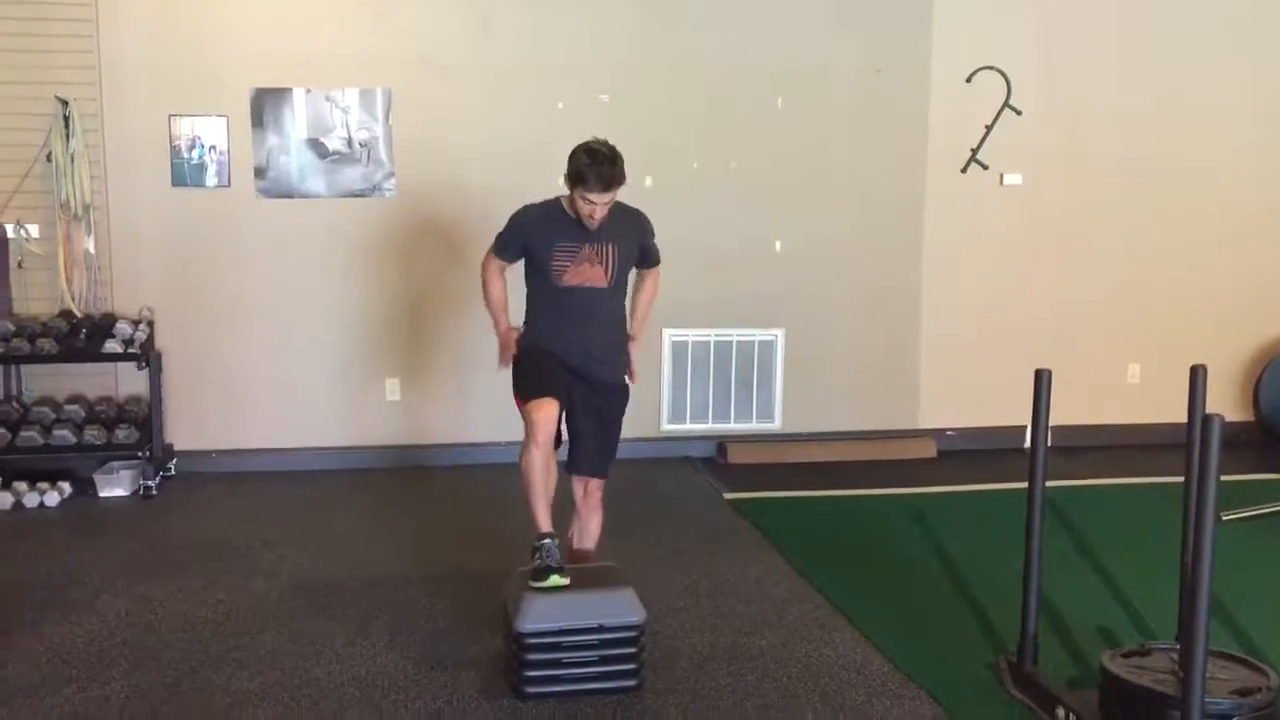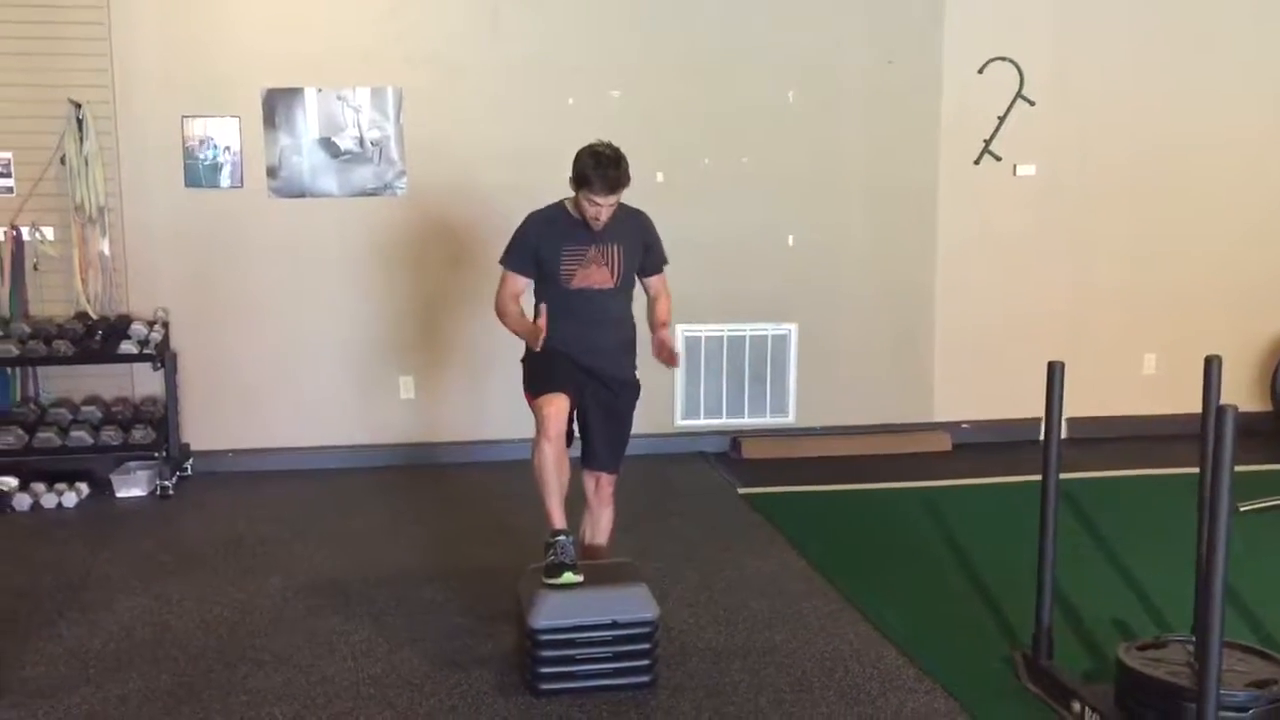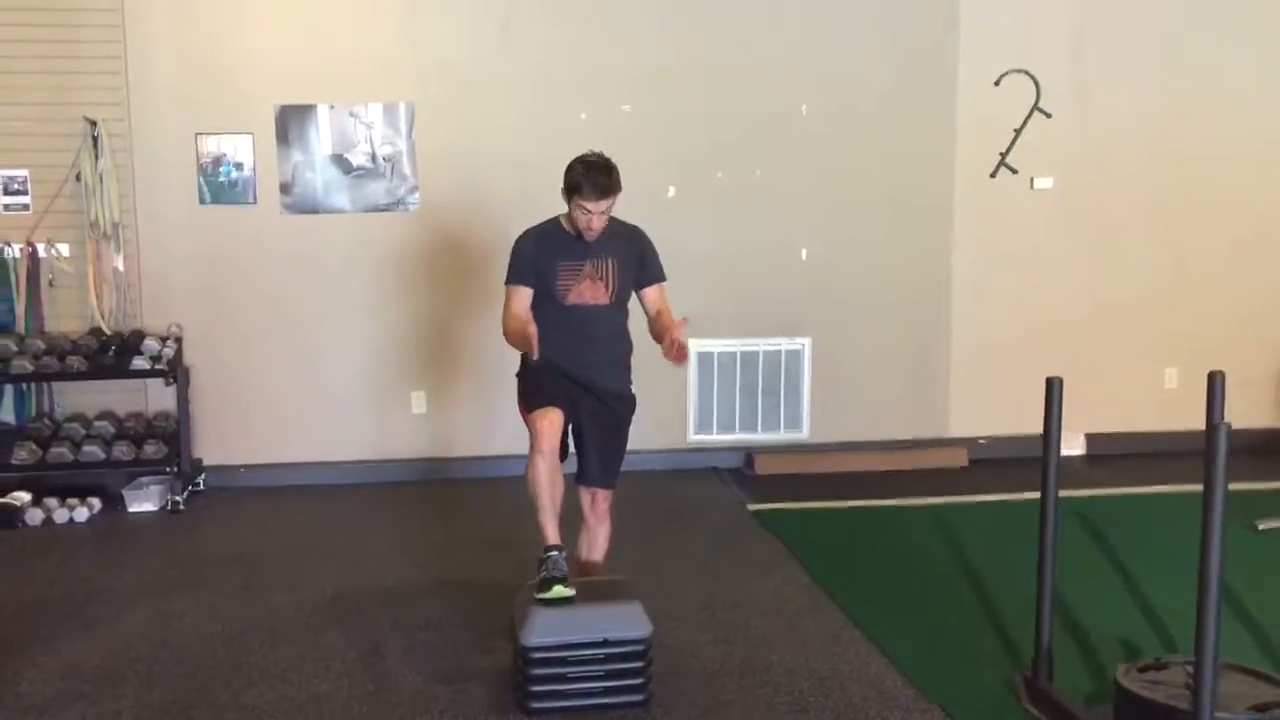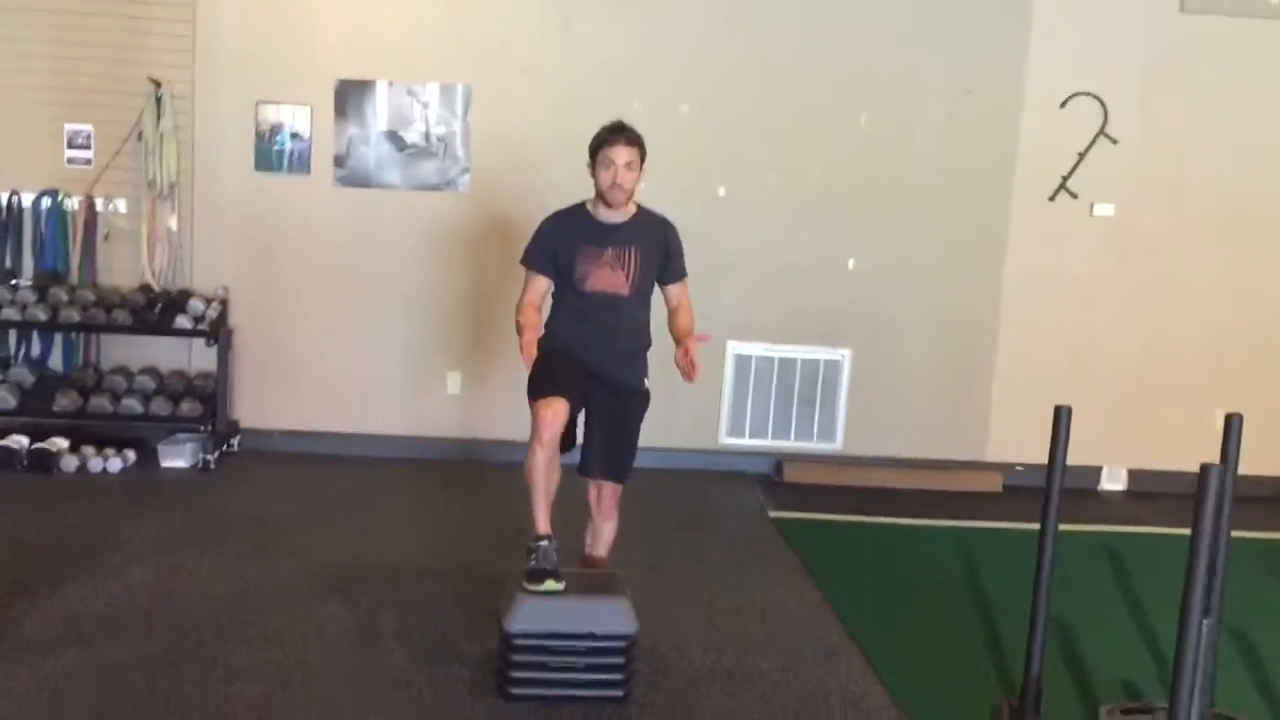
dt=0.4s
person 1, frame 1
left shoulder: (635, 225)
right shoulder: (532, 220)
left elbow: (650, 274)
right elbow: (492, 266)
left wrist: (632, 335)
right wrist: (503, 328)
left hip: (605, 369)
right hip: (543, 353)
left knee: (591, 489)
right knee: (541, 424)
right ankle: (545, 544)
person 1, frame 2
left shoulder: (638, 227)
right shoulder: (538, 227)
left elbow: (657, 292)
right elbow: (507, 298)
left wrist: (660, 332)
right wrist: (527, 331)
left hip: (614, 365)
right hip: (555, 354)
left knee: (602, 483)
right knee: (552, 416)
right ankle: (558, 540)
person 1, frame 3
left shoulder: (633, 242)
right shoulder: (534, 243)
left elbow: (656, 308)
right elbow: (514, 313)
left wrist: (669, 334)
right wrist: (525, 336)
left hip: (609, 380)
right hip: (550, 368)
left knee: (598, 501)
right knee: (546, 431)
right ankle: (552, 556)
person 1, frame 4
left shoulder: (660, 233)
right shoulder: (559, 227)
left elbow: (677, 303)
right elbow: (532, 297)
left wrist: (684, 340)
right wrist: (529, 330)
left hip: (624, 373)
right hip: (564, 354)
left knee: (606, 493)
right knee: (548, 422)
right ankle: (542, 545)
